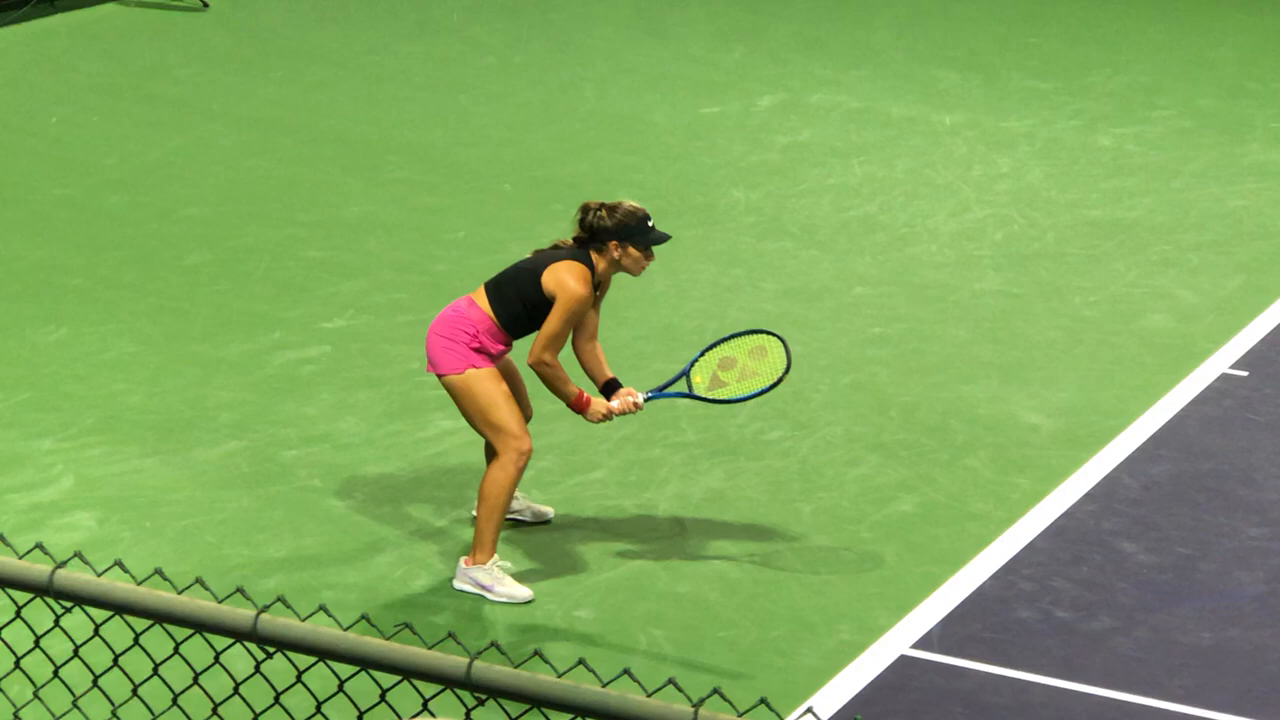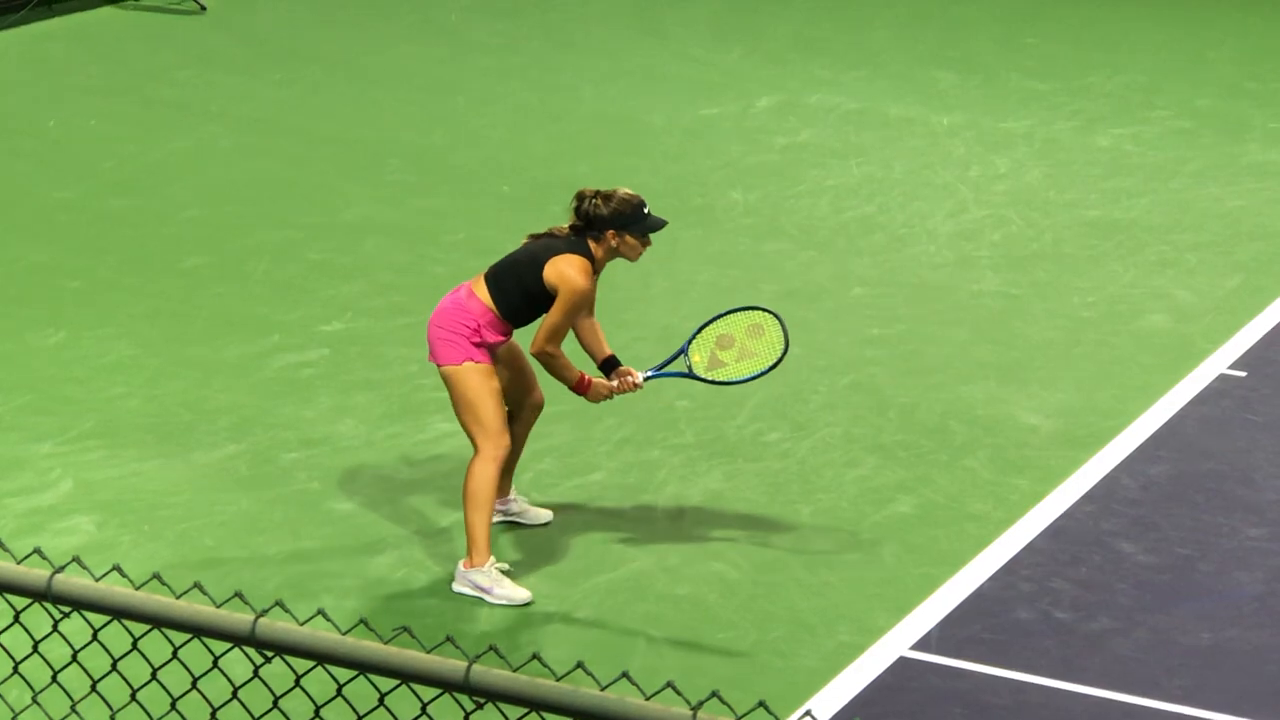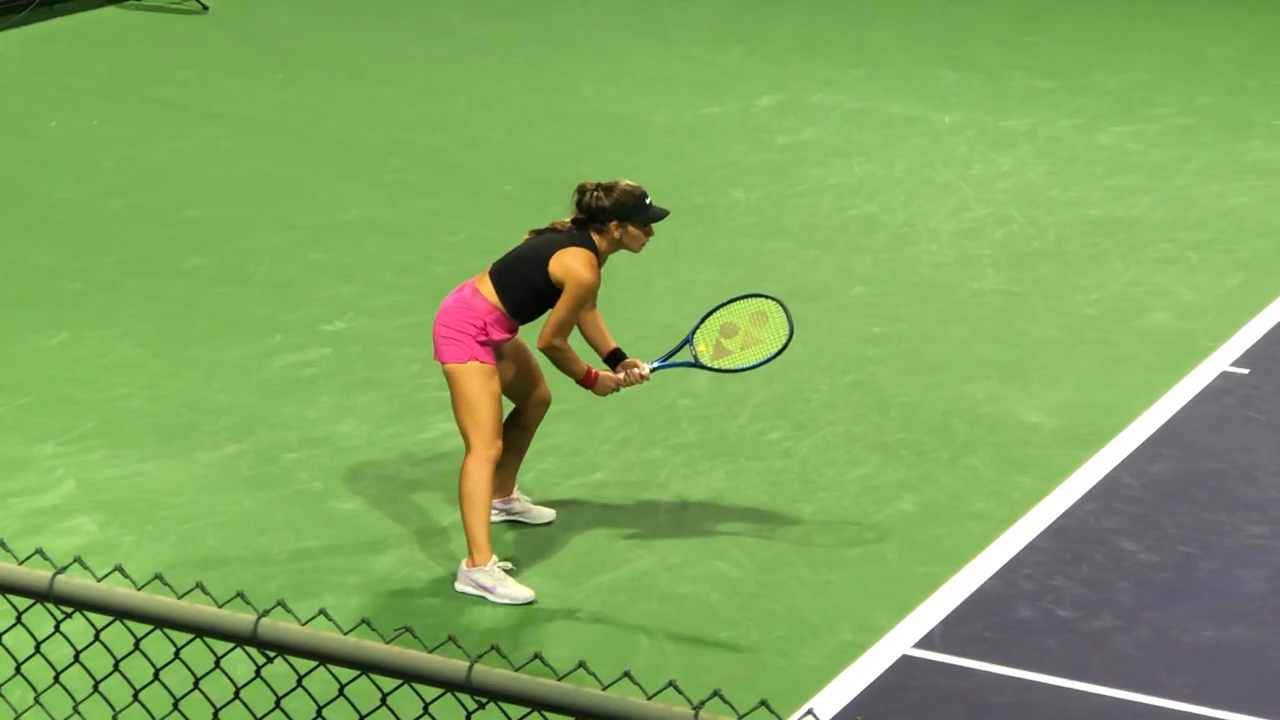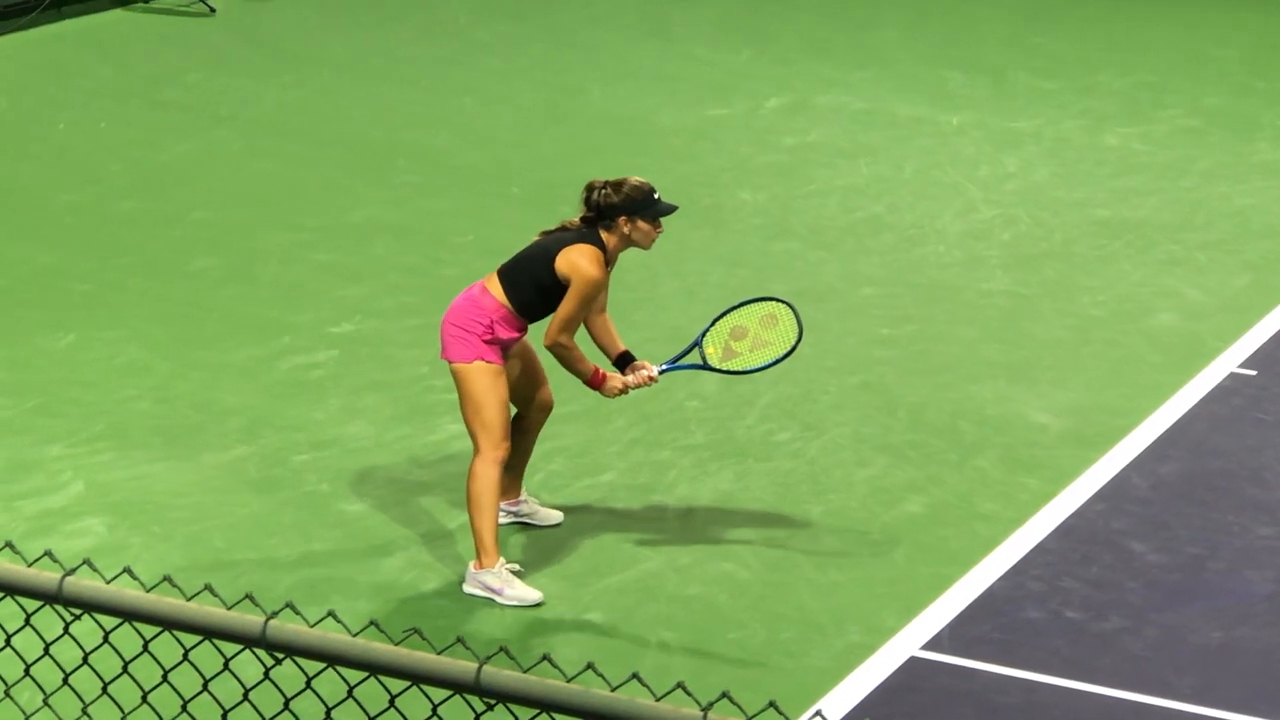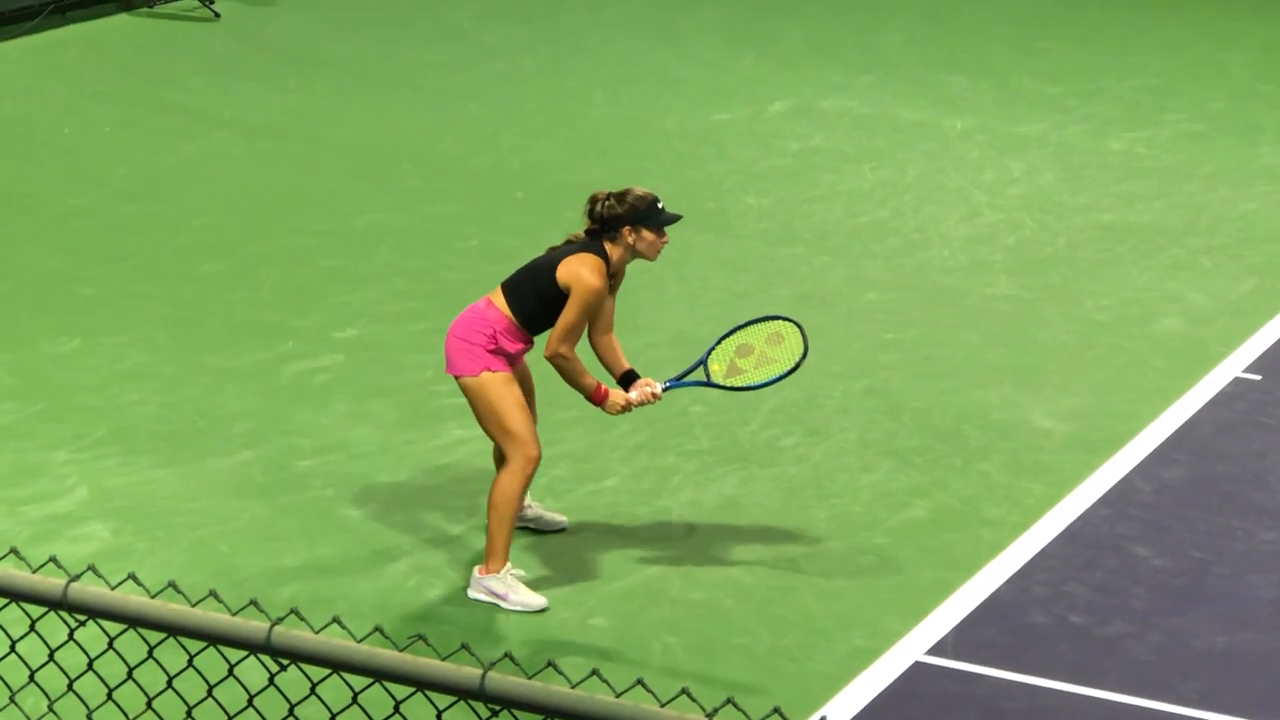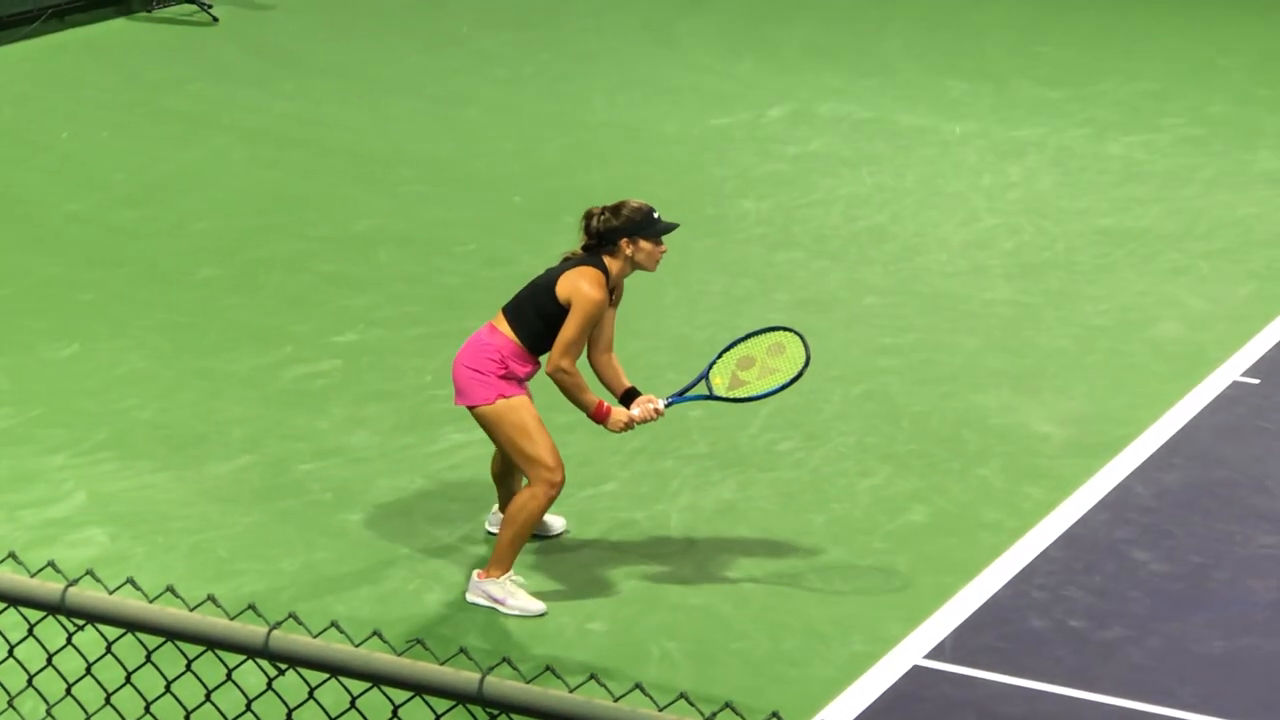
dt=0.3s
person 1, frame 1
left shoulder: (595, 271)
right shoulder: (575, 284)
left elbow: (586, 342)
right elbow: (541, 358)
left wrist: (612, 389)
right wrist: (582, 403)
left hip: (479, 339)
right hip: (459, 341)
left knee: (514, 419)
right knee: (516, 446)
left ankle: (497, 501)
right ankle: (476, 566)
person 1, frame 2
left shoulder: (586, 250)
right shoulder: (576, 275)
left elbow: (583, 318)
right elbow: (544, 348)
left wrist: (611, 368)
right wrist: (586, 386)
left hip: (482, 327)
right hip: (461, 332)
left knee: (529, 403)
right knee: (495, 444)
left ankle: (499, 499)
right ankle: (475, 568)
person 1, frame 3
left shoulder: (587, 242)
right shoulder: (582, 268)
left elbow: (585, 311)
right elbow: (551, 341)
left wrist: (616, 359)
right wrist: (591, 379)
left hip: (488, 324)
right hip: (468, 330)
left knee: (536, 400)
right knee: (485, 446)
left ankle: (501, 497)
right ankle: (478, 567)
person 1, frame 4
left shoulder: (598, 244)
right shoulder: (589, 265)
left elbow: (595, 315)
right elbow: (558, 339)
left wrist: (626, 362)
right wrist: (599, 380)
left hip: (498, 327)
right hip: (475, 329)
left knee: (538, 405)
right knee: (494, 446)
left ankle: (509, 499)
right ankle: (486, 569)
person 1, frame 5
left shoulder: (609, 264)
right shoulder: (590, 274)
left elbow: (601, 335)
right elbow: (558, 351)
left wrist: (630, 380)
right wrist: (600, 395)
left hip: (498, 342)
right hip: (479, 344)
left knee: (516, 428)
right knee: (525, 453)
left ankle: (509, 507)
right ankle: (491, 575)
person 1, frame 6
left shoulder: (610, 280)
right shoulder: (591, 289)
left elbow: (601, 353)
right elbow: (561, 367)
left wrist: (631, 398)
right wrist: (603, 412)
left hip: (500, 364)
right hip: (487, 369)
left knee: (516, 442)
right knee: (548, 476)
left ankle: (506, 514)
right ankle: (490, 580)
